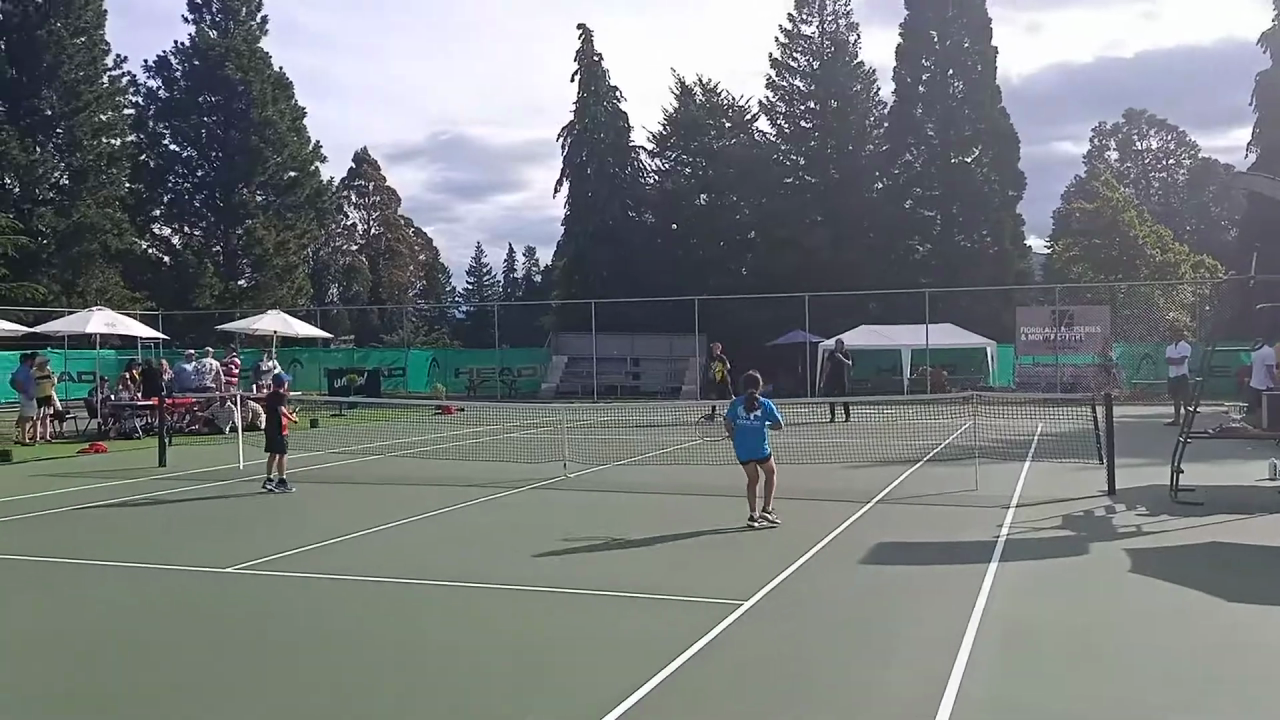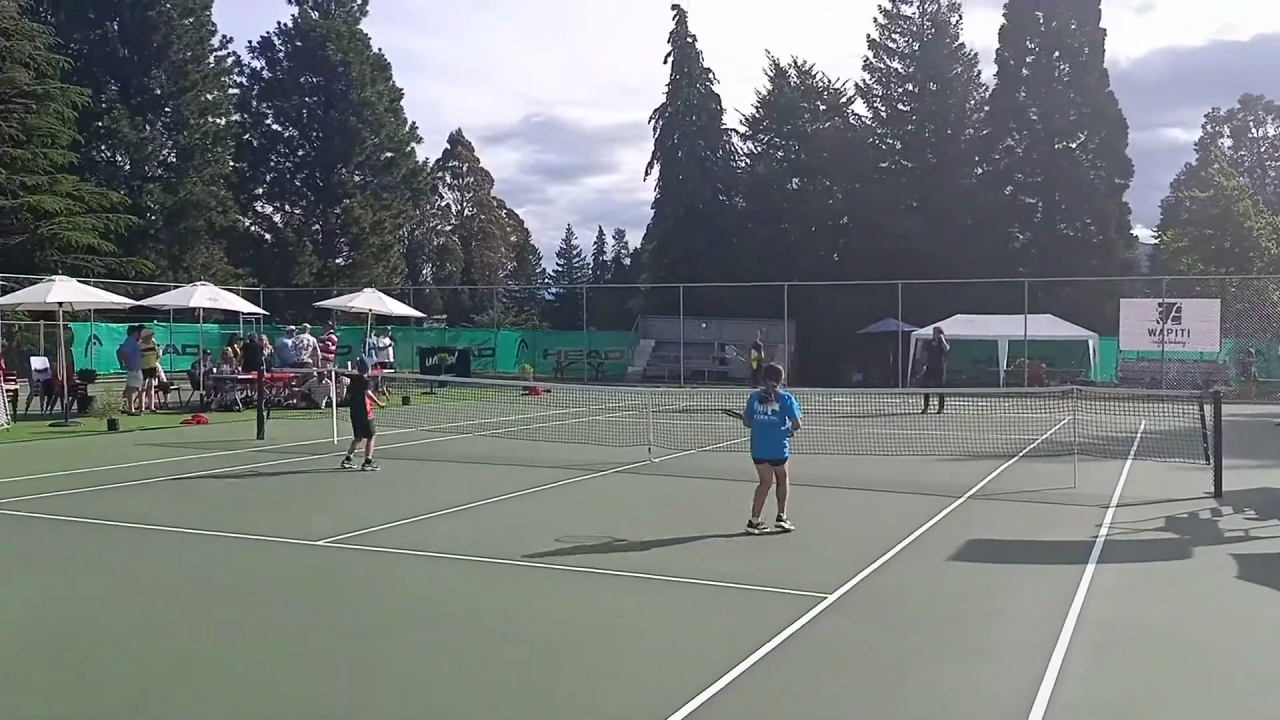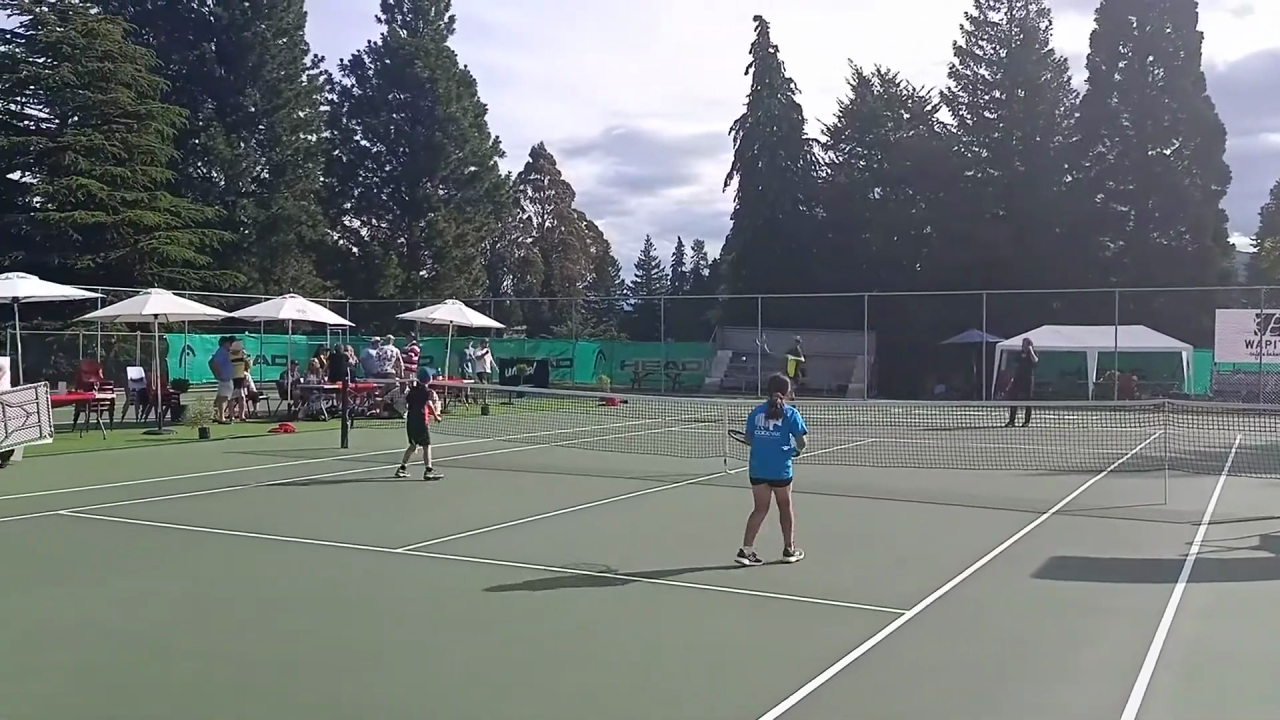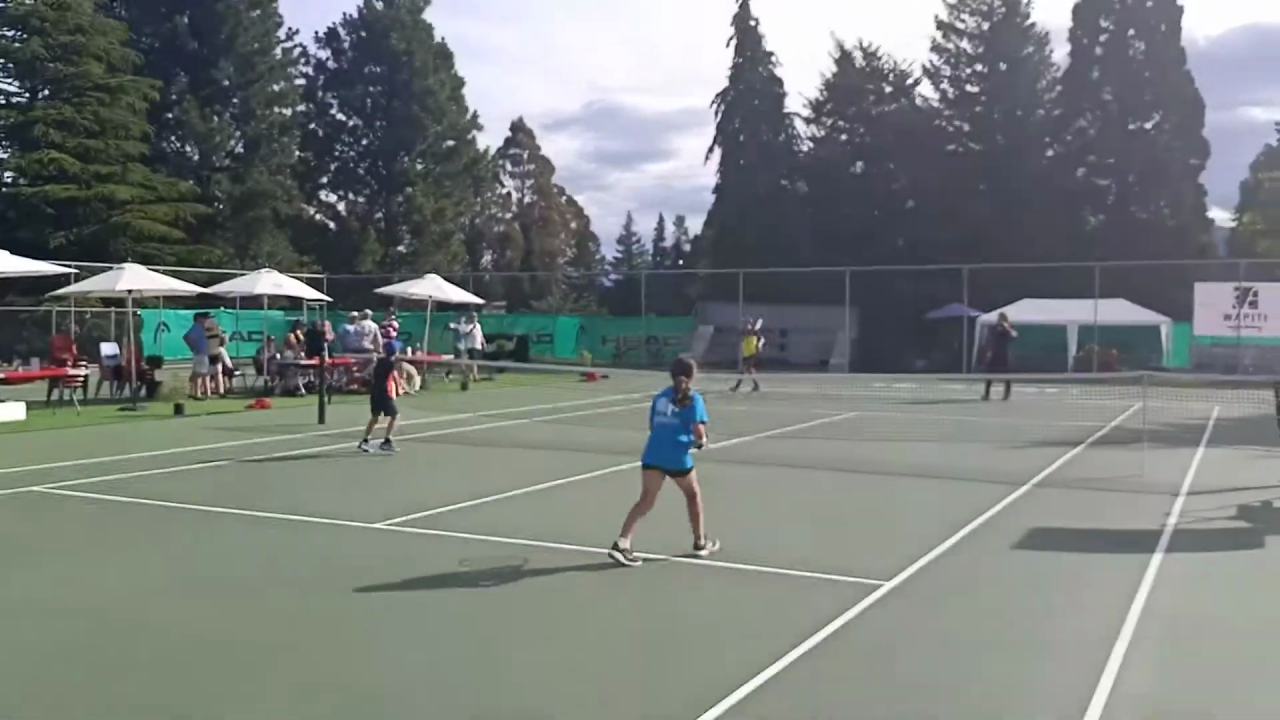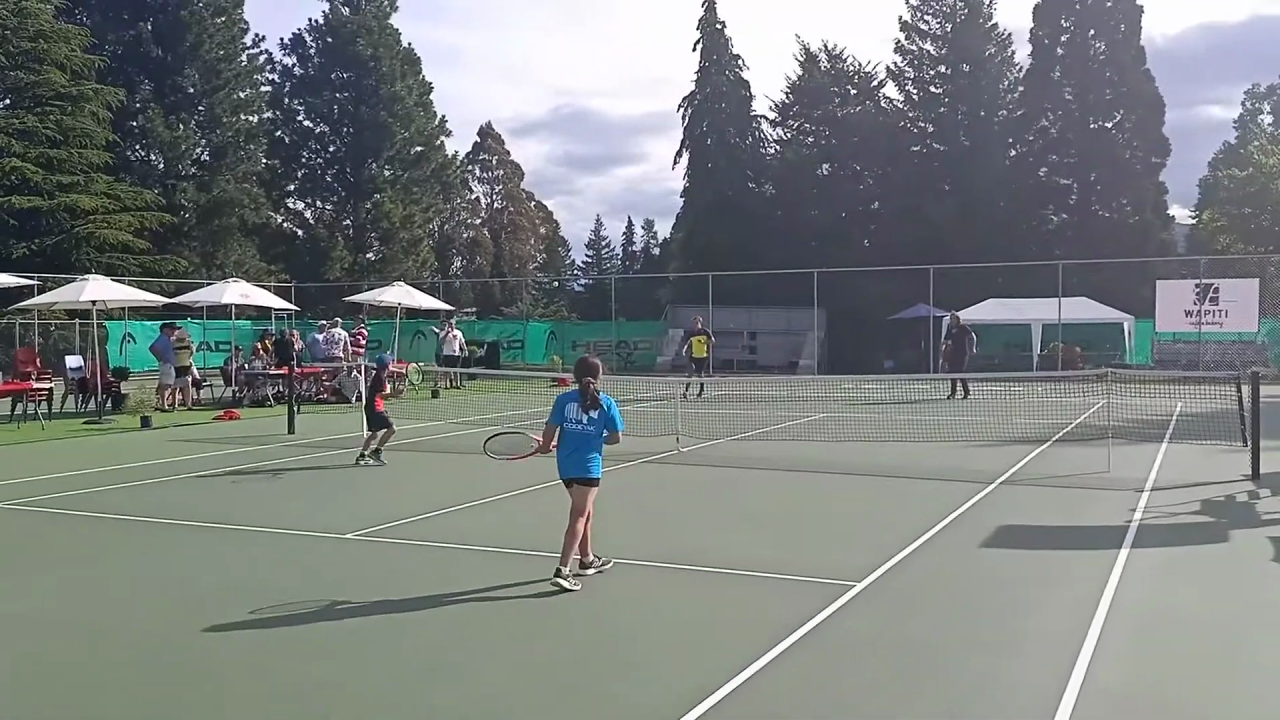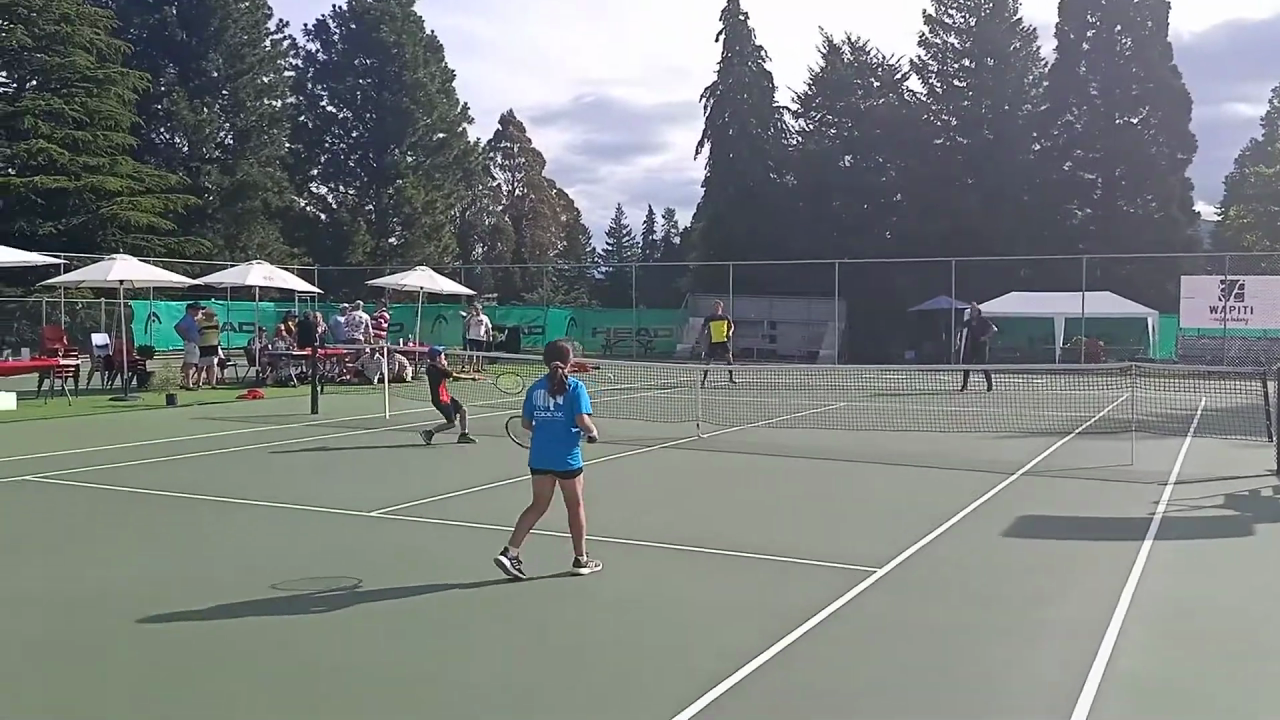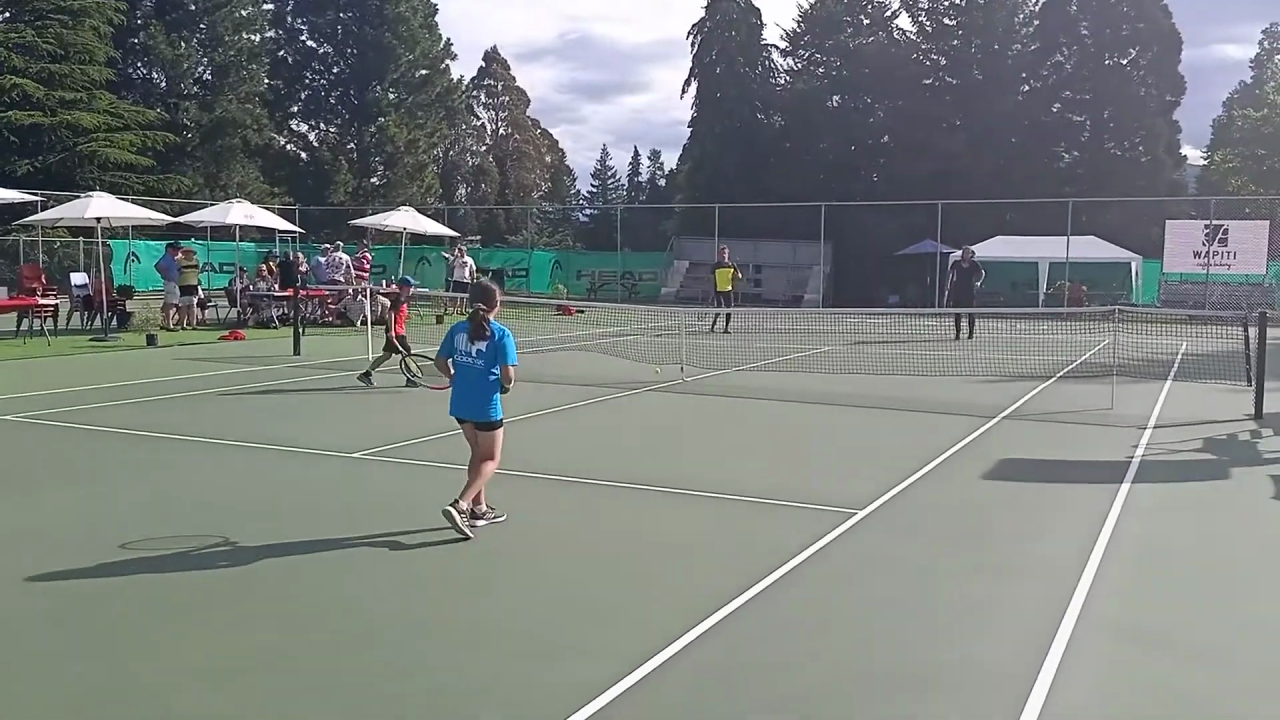
dt=0.5s
person 1, frame 1
left shoulder: (736, 403)
right shoulder: (765, 404)
left elbow: (728, 425)
right elbow: (779, 425)
left hip: (741, 449)
right hip: (759, 448)
left knee: (753, 480)
right knee: (771, 474)
left ankle: (753, 516)
right ankle: (767, 510)
person 1, frame 2
left shoulder: (754, 396)
right shoulder: (786, 398)
left elbow: (747, 422)
right elbow: (796, 424)
right wrist: (788, 431)
left hip: (758, 447)
right hip: (777, 447)
left knee: (764, 483)
right knee: (782, 479)
left ankle: (754, 521)
right ankle: (781, 517)
person 1, frame 3
left shoulder: (757, 411)
right shoulder: (791, 413)
left elbow: (750, 438)
right elbow: (801, 442)
right wrist: (795, 450)
left hip: (757, 466)
right hip: (780, 468)
left knee: (760, 508)
right knee: (785, 506)
left ankle: (746, 550)
right ankle: (789, 549)
person 1, frame 4
left shoulder: (661, 396)
right shoulder: (693, 399)
right elbow: (699, 431)
right wrist: (701, 441)
left hip: (652, 455)
right hip: (677, 458)
left knee: (646, 500)
right knee: (693, 496)
left ankle: (620, 543)
right ankle: (700, 544)
person 1, frame 5
left shoulder: (564, 399)
right shoulder: (606, 402)
left elbow: (550, 429)
right elbow: (615, 437)
left wrist: (545, 445)
left hip: (566, 465)
right hip: (588, 466)
left knee: (582, 512)
right knee: (580, 516)
left ankle: (587, 559)
right ankle: (562, 570)
person 1, frame 6
left shoulder: (536, 387)
right shoulder: (575, 387)
left elbow: (526, 421)
right elbow: (583, 422)
right wrist: (593, 433)
left hip: (539, 456)
right hip: (565, 457)
left knee: (538, 506)
right knee: (575, 506)
left ankle: (509, 553)
right ankle: (581, 560)
person 1, frame 7
left shoulder: (457, 329)
right shoulder: (502, 335)
left elbow: (440, 362)
right elbow: (508, 375)
right wrist: (506, 385)
left hip: (461, 403)
right hip: (486, 405)
left knee: (479, 453)
right knee: (489, 459)
left ankle: (479, 509)
right ankle: (459, 506)
